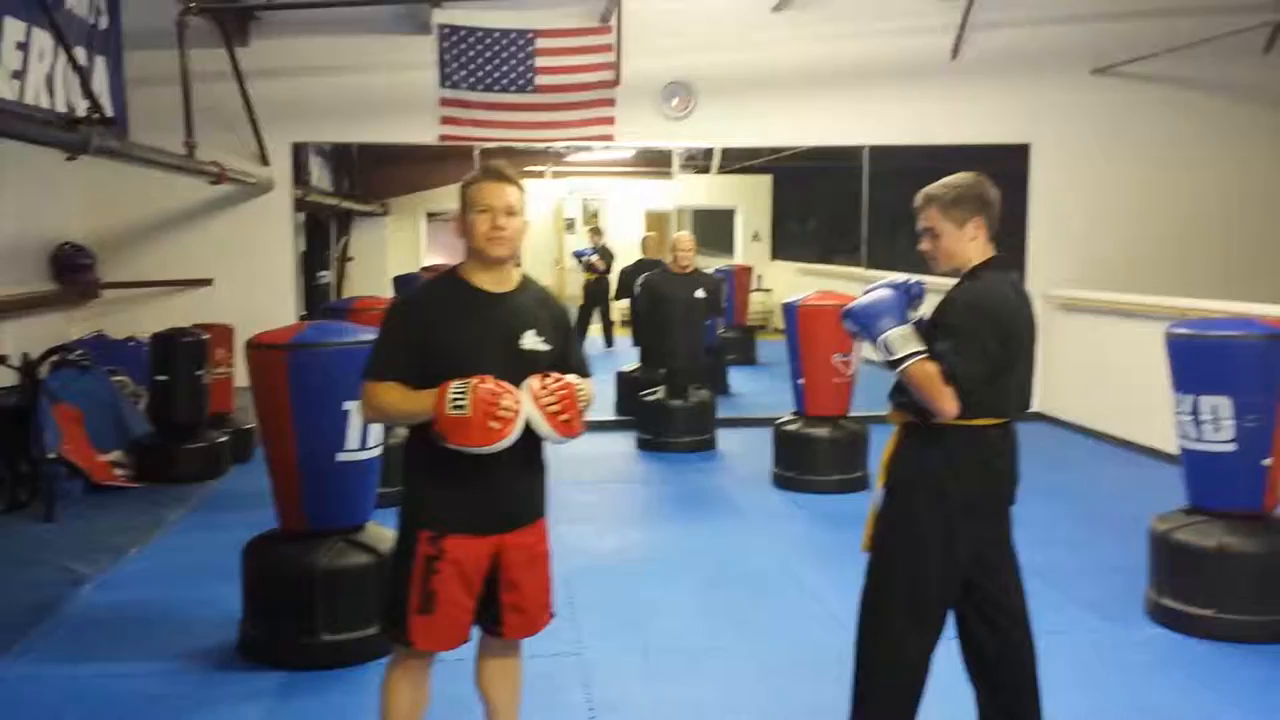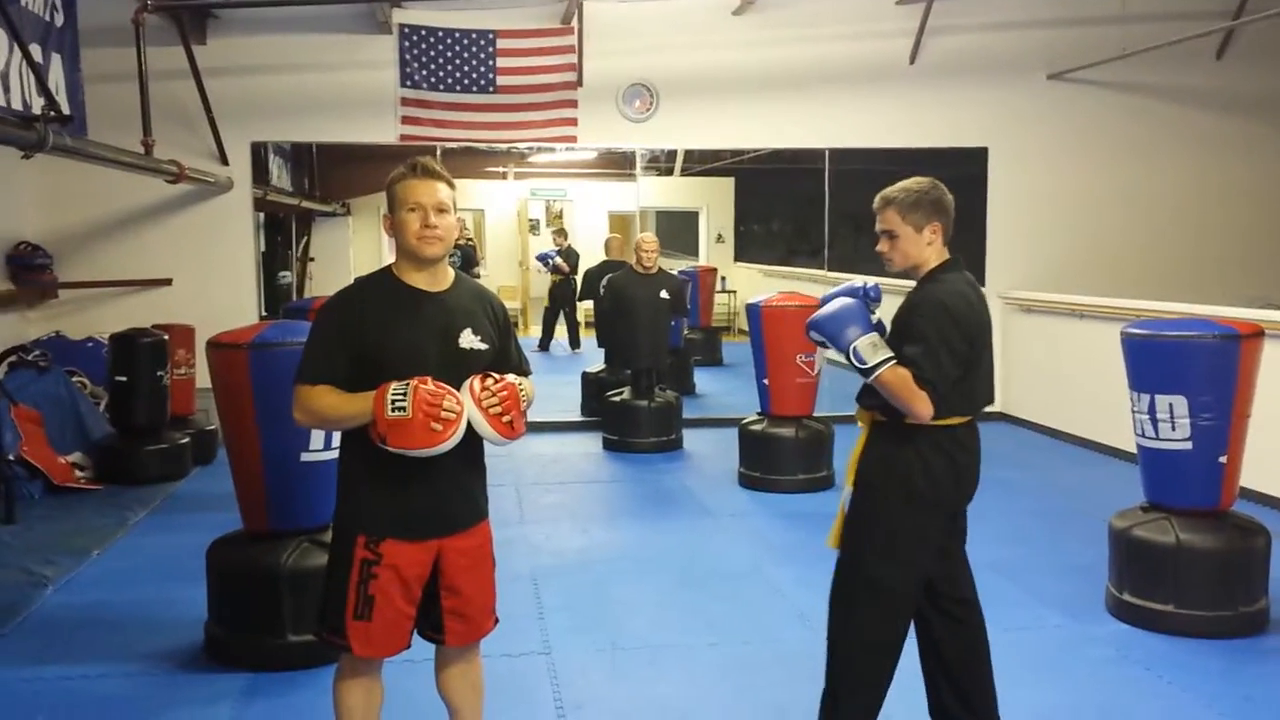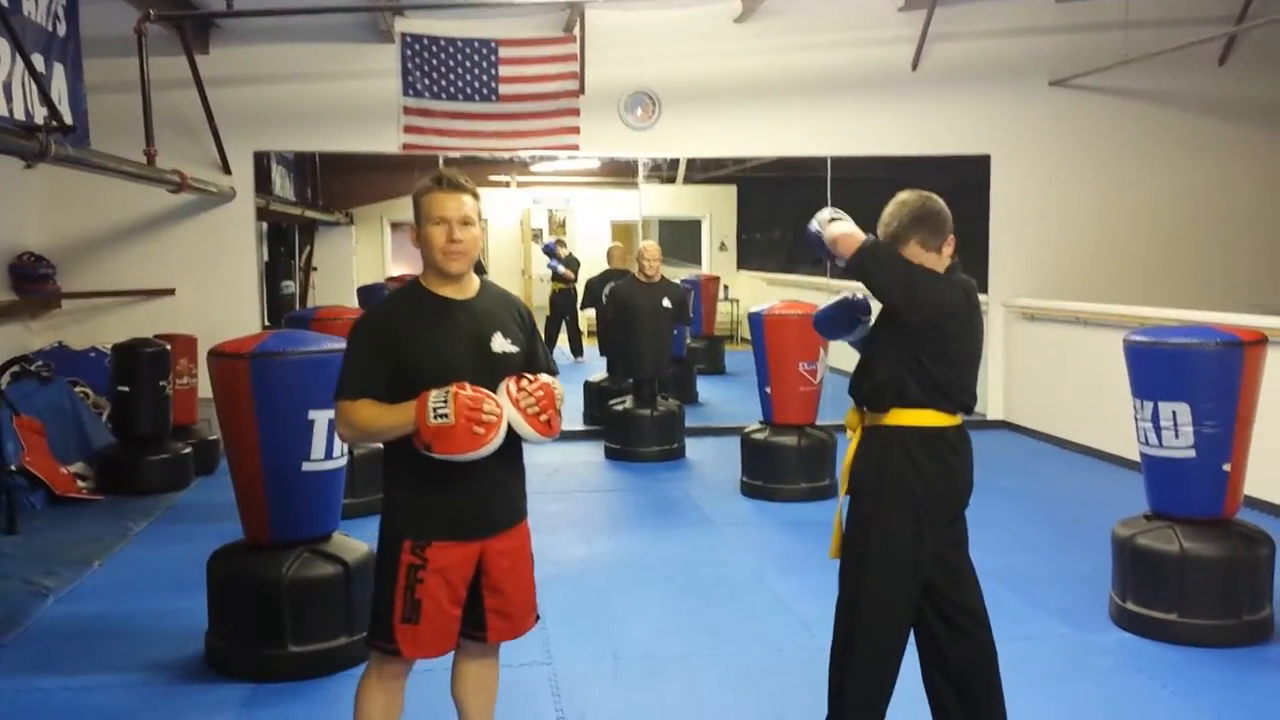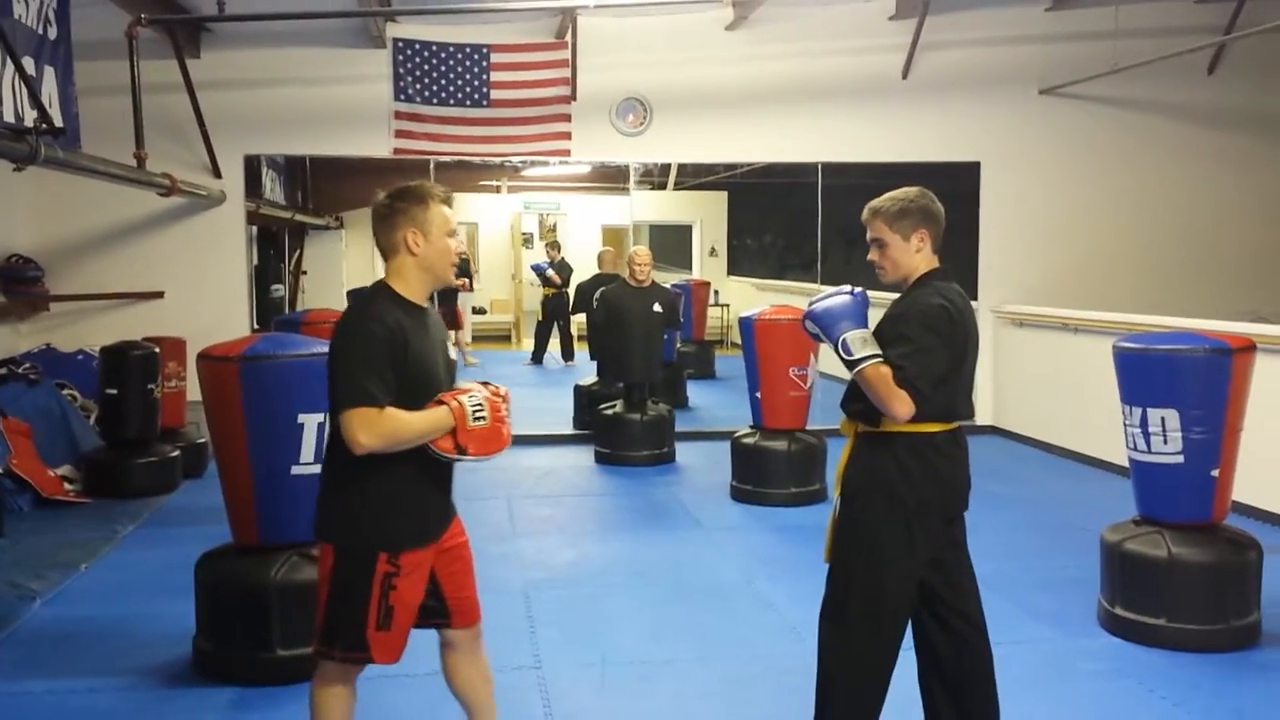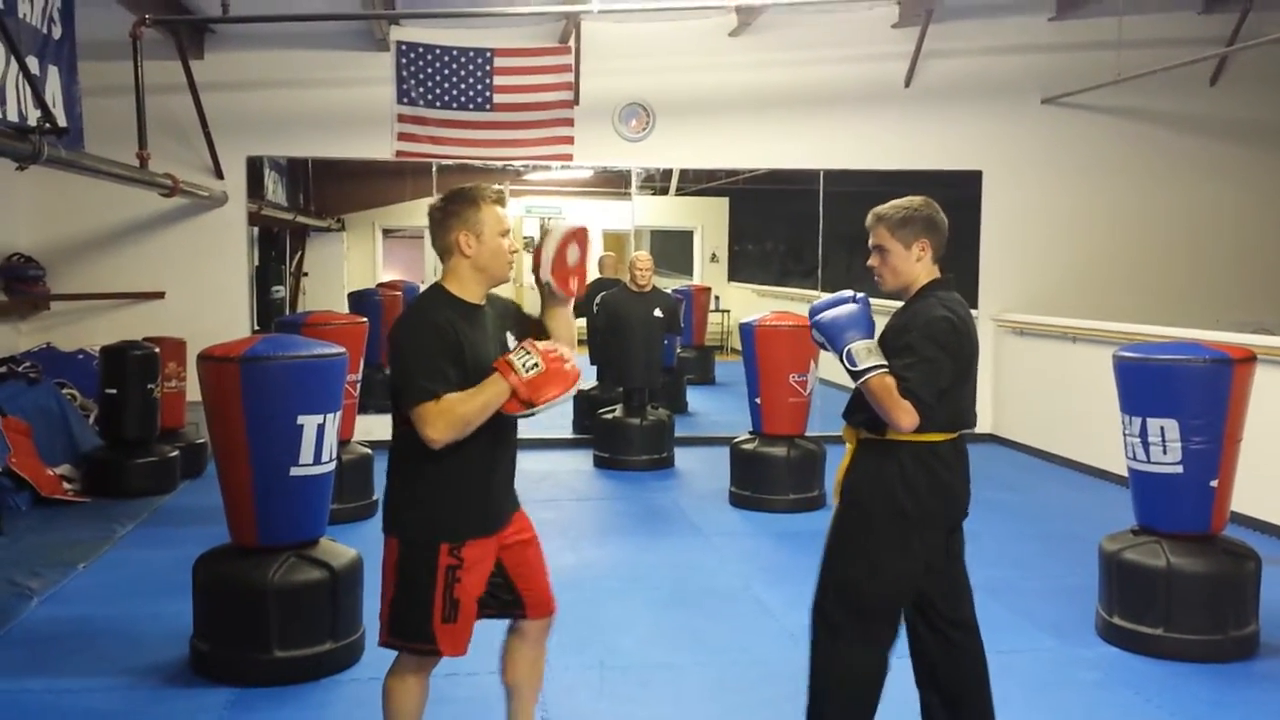
dt=1s
person 1, frame 1
left shoulder: (546, 307)
right shoulder: (421, 305)
left elbow: (578, 385)
right elbow: (375, 401)
left wrist: (573, 398)
right wrist: (442, 401)
left hip: (520, 508)
right hip: (442, 514)
left knee: (506, 635)
right knee: (416, 645)
person 1, frame 2
left shoulder: (484, 304)
right shoulder: (352, 306)
left elbow: (520, 383)
right elbow: (307, 405)
left wrist: (517, 396)
right wrist: (380, 402)
left hip: (464, 512)
right hip: (379, 519)
left knee: (462, 639)
right knee: (363, 651)
person 1, frame 3
left shoulder: (510, 310)
right shoulder: (386, 320)
left elbow: (546, 385)
right elbow: (350, 420)
left wrist: (544, 398)
right wrist: (421, 411)
left hip: (502, 515)
right hip: (422, 524)
left knee: (483, 642)
right knee: (394, 657)
person 1, frame 4
left shoulder: (426, 314)
right shoulder: (369, 323)
right elbow: (365, 431)
left wrist: (477, 405)
right wrist: (457, 414)
left hip: (434, 516)
right hip: (372, 528)
left knee: (463, 631)
right knee: (345, 659)
person 1, frame 5
left shoulder: (499, 311)
right shoulder: (424, 324)
left elbow: (560, 348)
right elbow: (438, 427)
left wrist: (560, 291)
right wrist: (512, 374)
left hip: (498, 508)
right hip: (437, 523)
left knee: (534, 618)
right knee: (420, 653)
person 2, frame 1
left shoulder: (977, 300)
right shoulder: (1003, 288)
left elbow: (945, 399)
left wrist: (893, 335)
right wrist: (907, 320)
left hip: (946, 468)
right hip: (980, 463)
left knee: (898, 610)
right knee: (992, 605)
person 2, frame 2
left shoulder: (939, 302)
right shoulder: (954, 290)
left elbow: (919, 401)
left wrist: (860, 342)
right wrist: (863, 326)
left hip: (913, 468)
right hip: (937, 462)
left knee: (868, 604)
right knee: (944, 598)
person 2, frame 3
left shoulder: (938, 295)
right shoulder: (944, 296)
left elbow: (845, 241)
right elbow: (903, 357)
left wrist: (830, 222)
right wrist: (858, 329)
left hip: (906, 463)
right hip: (928, 458)
left knee: (871, 607)
right knee: (947, 598)
person 2, frame 4
left shoulder: (925, 310)
right shoulder: (946, 300)
left elbow: (898, 402)
left wrist: (851, 336)
right wrist: (848, 329)
left hip: (899, 474)
right hip: (932, 469)
left knee: (858, 617)
right knee: (948, 610)
person 2, frame 5
left shoulder: (928, 319)
right shoulder: (947, 309)
left elbow: (899, 411)
left wrist: (854, 346)
right wrist: (858, 330)
left hip: (897, 481)
right hip: (939, 478)
left knee: (848, 618)
right knee: (944, 614)
